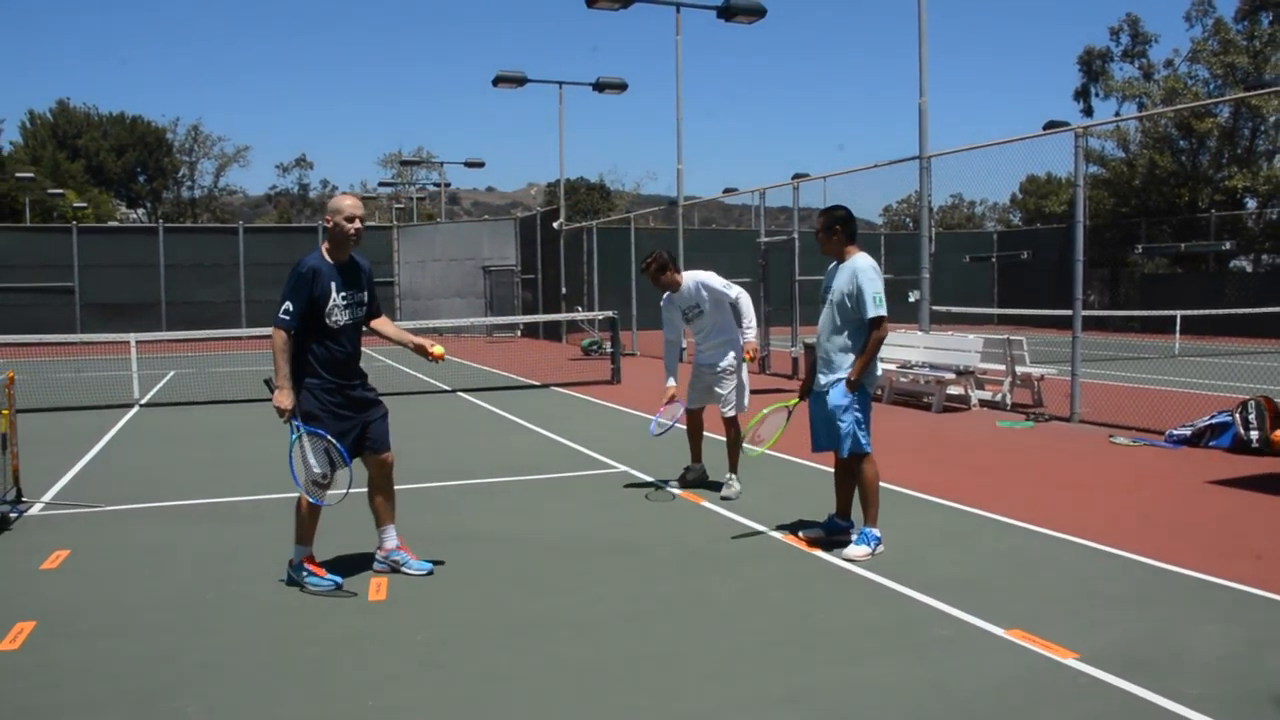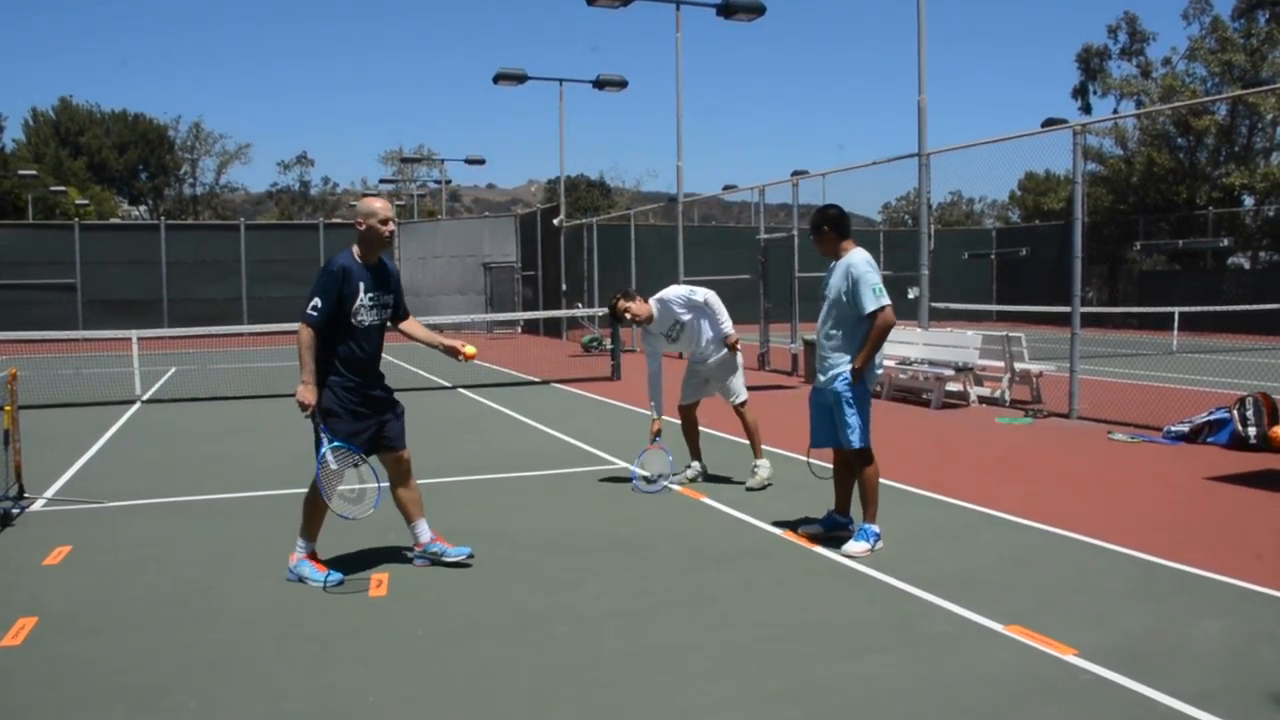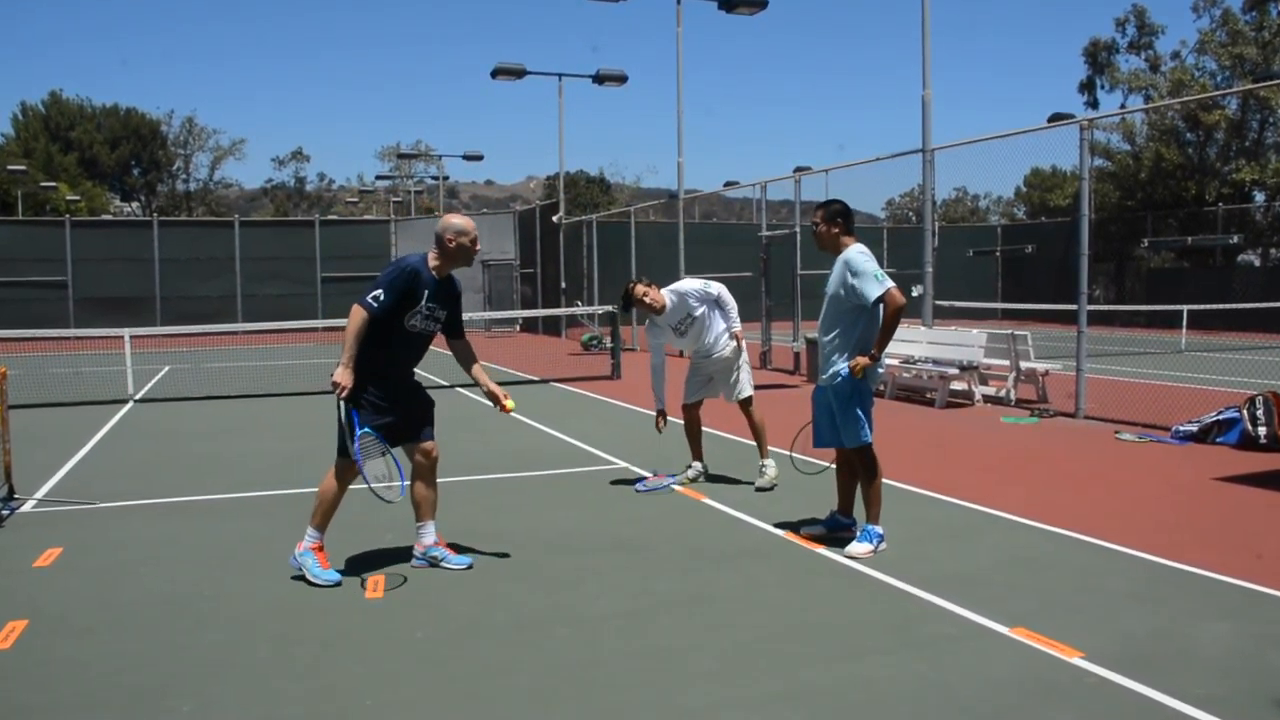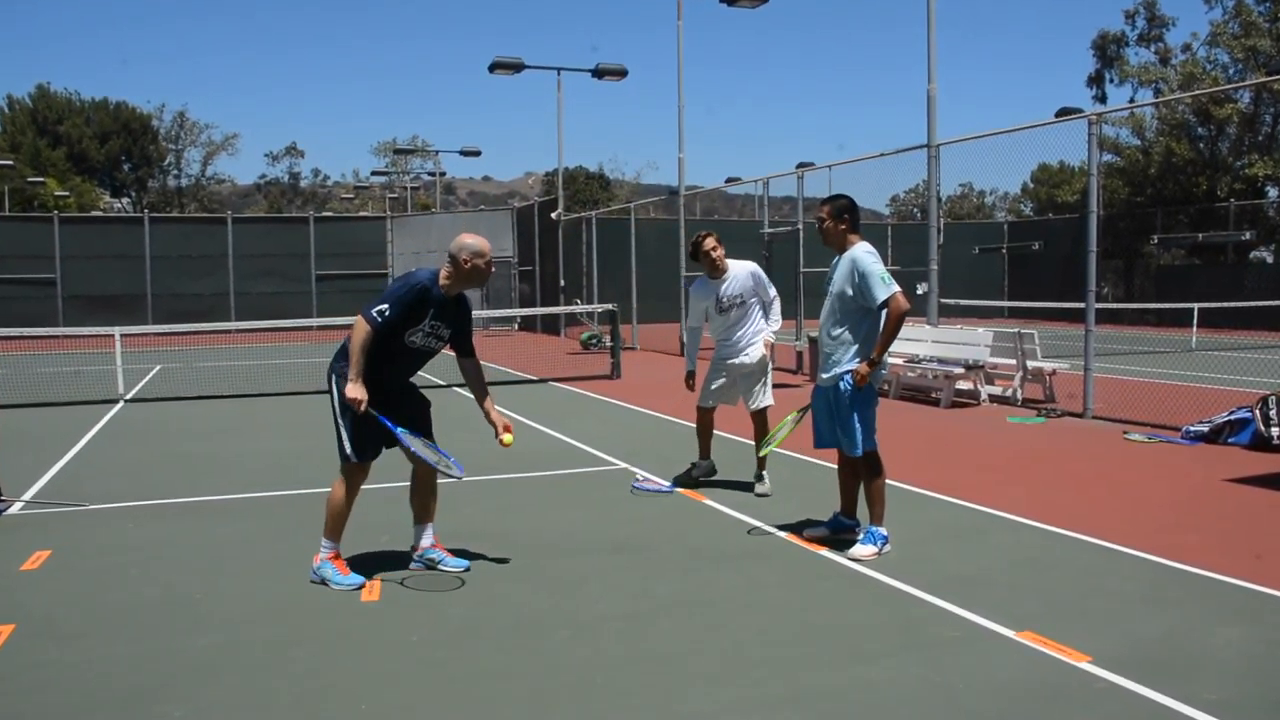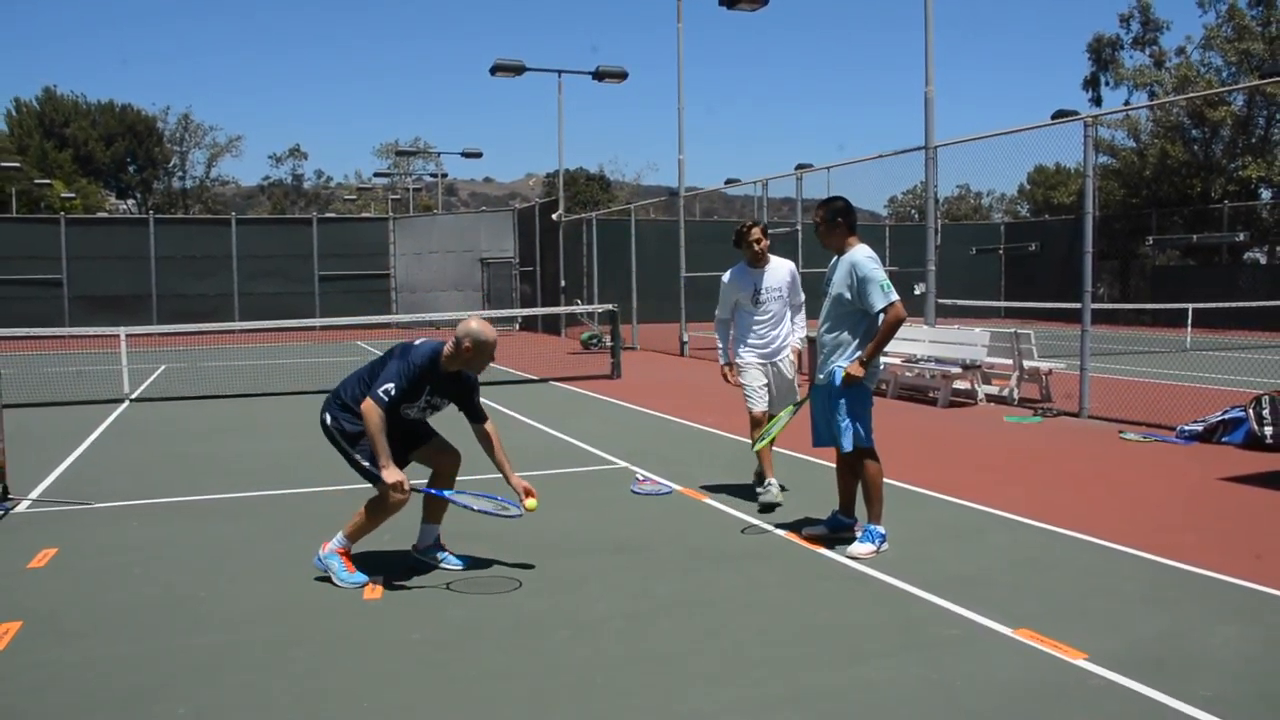
dt=0.4s
person 1, frame 1
left shoulder: (862, 269)
right shoulder: (834, 269)
left elbow: (879, 329)
left wrist: (854, 375)
right wrist: (810, 372)
left hip: (846, 382)
right hip: (826, 380)
left knee: (858, 454)
right knee: (840, 454)
left ankle: (871, 532)
right ankle: (841, 521)
person 1, frame 2
left shoulder: (858, 264)
right shoulder: (836, 266)
left elbow: (885, 318)
left wrist: (858, 367)
left hip: (848, 376)
right hip: (828, 375)
left knee: (859, 450)
right knee: (840, 450)
left ankle: (870, 528)
right ankle: (840, 517)
person 1, frame 3
left shoulder: (855, 258)
right shoulder: (841, 261)
left elbow: (896, 301)
left wrist: (873, 354)
left hip: (850, 374)
right hip: (831, 374)
left knee: (860, 449)
right knee: (842, 450)
left ankle: (874, 530)
right ankle: (843, 518)
person 1, frame 4
left shoulder: (862, 258)
right shoulder: (840, 261)
left elbow: (899, 306)
left wrist: (873, 360)
left hip: (852, 375)
right hip: (831, 374)
left knee: (864, 452)
right knee: (844, 451)
left ankle: (877, 532)
right ankle: (846, 520)
person 1, frame 5
left shoulder: (862, 261)
right shoulder: (838, 262)
left elbow: (896, 313)
left wrist: (863, 361)
right wrist: (820, 368)
left hip: (849, 375)
right hip: (828, 373)
left knee: (861, 449)
right knee: (842, 449)
left ankle: (875, 529)
right ankle: (845, 518)
person 2, frame 1
left shoulder: (362, 268)
right shoulder: (308, 270)
left elbow: (374, 318)
right elbow: (282, 330)
left wrist: (411, 340)
right wrist: (283, 387)
left hip: (356, 385)
right hip: (318, 391)
left knee: (382, 462)
left ankle: (389, 549)
right ankle: (301, 562)
person 2, frame 2
left shoulder: (389, 271)
right shoulder: (339, 269)
left elbow: (402, 319)
right elbow: (308, 326)
left wrist: (442, 342)
right wrist: (307, 382)
left hip: (374, 386)
right hip: (337, 390)
left knee: (400, 461)
left ankle: (425, 543)
right ankle: (302, 557)
person 2, frame 3
left shoulder: (451, 287)
right shoulder: (408, 270)
left elbow: (457, 341)
right elbow: (361, 312)
left wrist: (485, 382)
right wrist: (346, 366)
left hip: (402, 381)
right hip: (367, 382)
left knee: (427, 455)
right knee: (350, 464)
left ankle: (427, 545)
right ankle: (309, 547)
person 2, frame 4
left shoulder: (460, 306)
right shoulder: (417, 285)
left elbow: (468, 361)
right elbow: (364, 323)
left wrist: (490, 411)
right wrist: (354, 381)
left hip: (396, 384)
right hip: (358, 383)
left knee: (427, 458)
right knee: (355, 469)
left ankle: (424, 547)
right ankle: (325, 558)
person 2, frame 5
left shoulder: (463, 378)
right shoulder: (416, 359)
left elbow: (482, 426)
right elbow: (369, 407)
left wrist: (511, 477)
right wrist: (387, 466)
right hip: (347, 417)
left knee: (449, 460)
right knee: (395, 493)
left ankle: (428, 545)
right ankle: (333, 552)
person 3, frame 1
left shoulder: (703, 280)
right shoulder: (668, 303)
left elbow: (741, 297)
right elbow: (671, 343)
left wrist: (749, 337)
right wrist: (670, 382)
left hip: (728, 358)
right hip: (702, 362)
left knee: (730, 417)
right knee: (692, 413)
left ankle: (732, 477)
right ankle: (696, 468)
person 3, frame 2
left shoulder: (669, 297)
right shoulder: (649, 336)
left elbow: (710, 297)
right elbow: (654, 375)
left wrist: (728, 331)
right wrist: (656, 416)
left hip: (723, 350)
right hip: (698, 360)
left knee: (740, 405)
right knee: (685, 409)
left ankle: (761, 464)
right ankle: (697, 465)
person 3, frame 3
left shoulder: (683, 289)
right shoulder: (654, 329)
left elbow: (720, 291)
right elbow: (657, 366)
left wrist: (735, 327)
right wrist: (660, 406)
left hip: (728, 348)
right hip: (701, 358)
left knee: (746, 404)
right knee: (689, 408)
left ankle: (766, 463)
right ankle: (698, 465)
person 3, frame 4
left shoulder: (749, 271)
right shoulder: (698, 290)
left elbow: (772, 299)
right elbow: (693, 328)
left wrist: (770, 334)
right wrist: (690, 366)
left hip: (755, 353)
right hip: (722, 357)
left knee: (759, 413)
right knee: (703, 409)
left ankle: (761, 473)
right ankle: (704, 463)
person 3, frame 5
left shoulder: (787, 269)
right shoulder: (732, 279)
left elbow: (798, 307)
right elbow: (723, 319)
left wrist: (796, 342)
right wrist: (724, 358)
left hip: (782, 356)
right hip: (749, 357)
left knee: (773, 418)
right knee: (758, 417)
left ankle: (762, 473)
right ankle: (769, 483)
